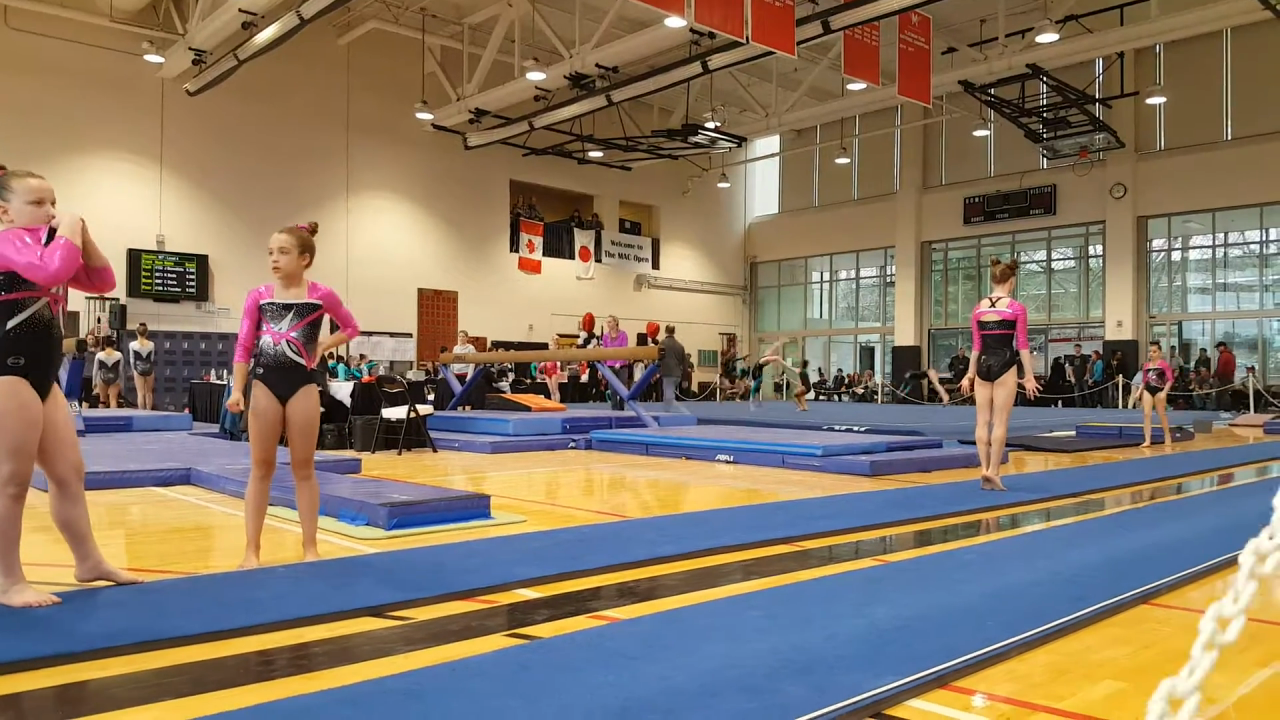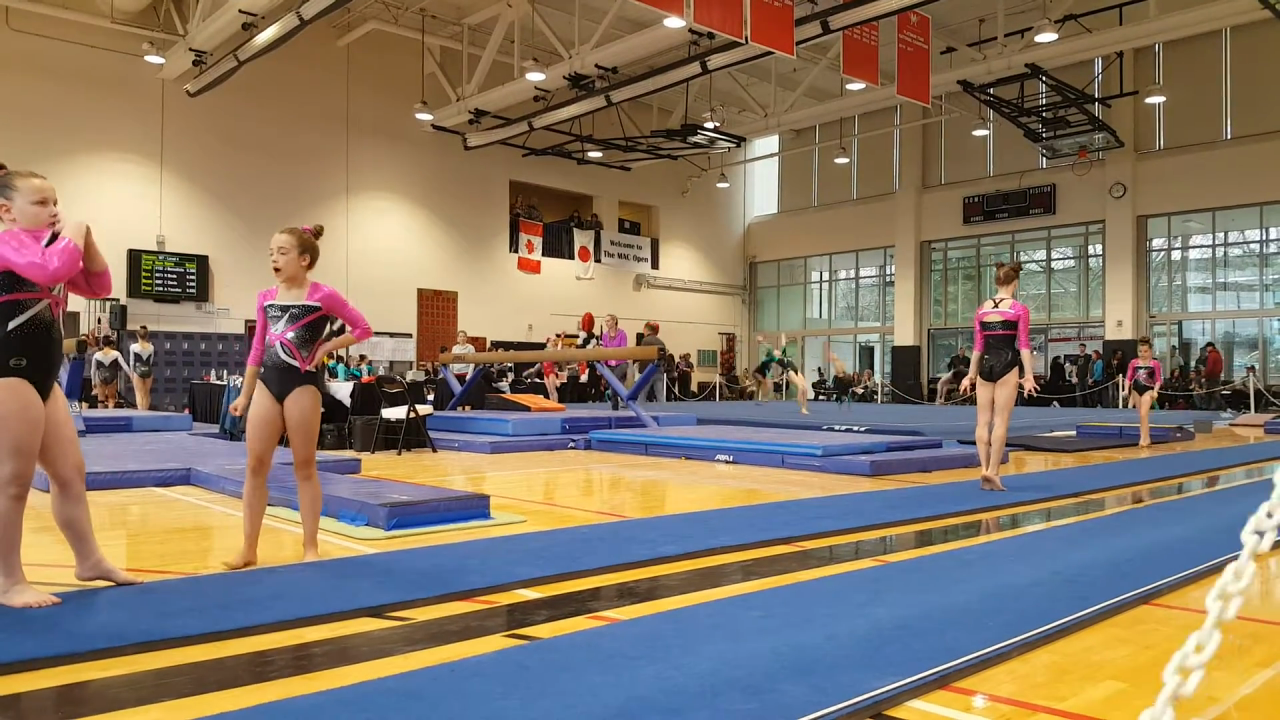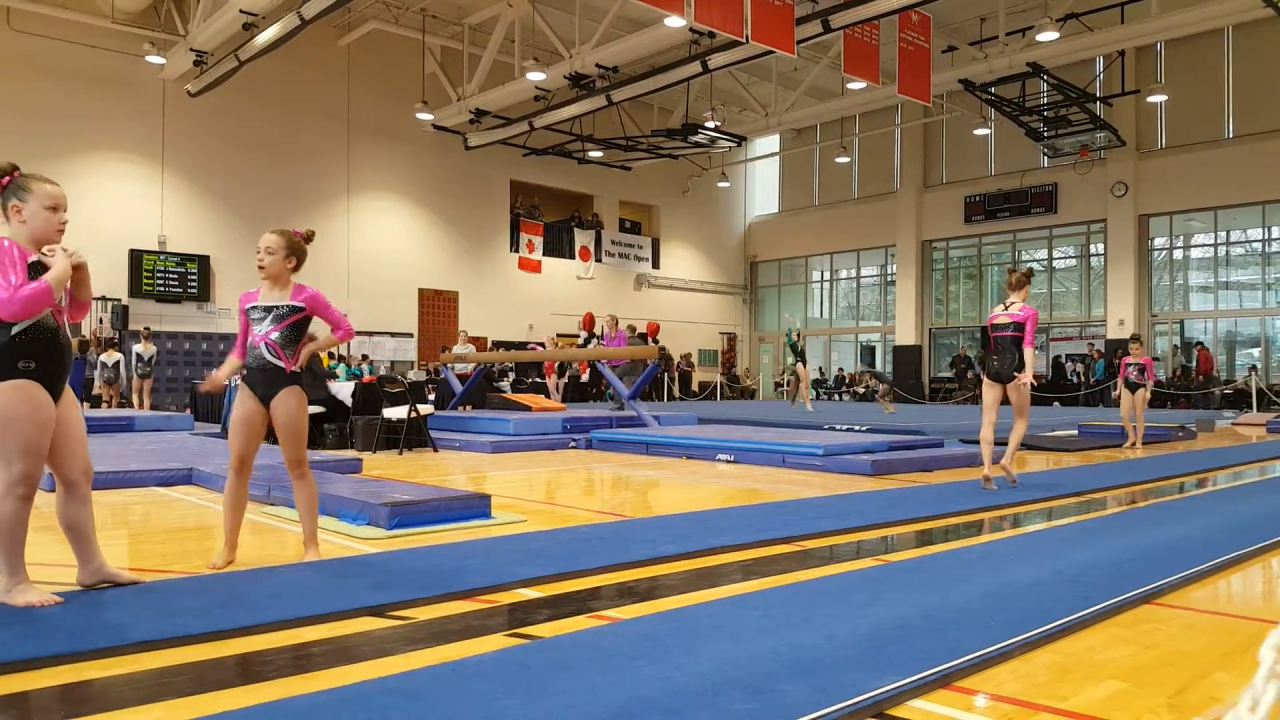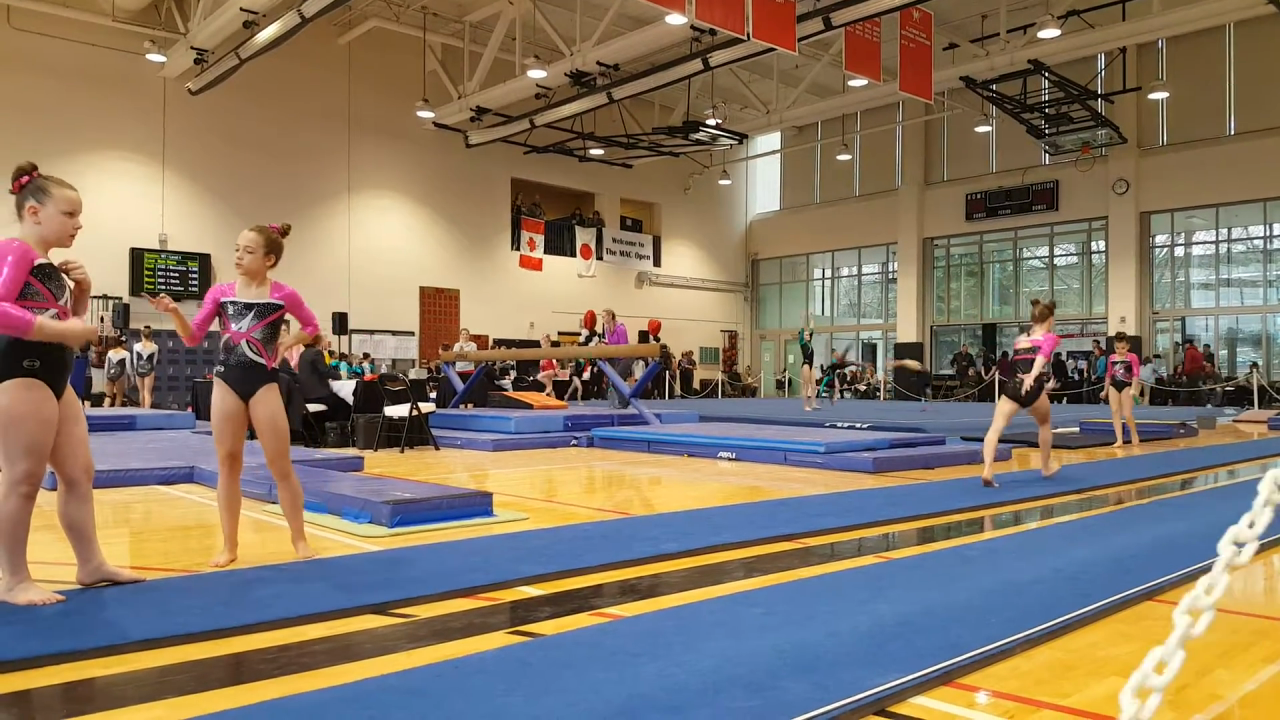
dt=0.3s
person 1, frame 1
left shoulder: (46, 244)
left elbow: (102, 282)
right elbow: (56, 268)
left wrist: (80, 236)
right wrist: (68, 230)
left hip: (41, 377)
left knee: (69, 473)
left ankle: (89, 561)
person 1, frame 2
left shoulder: (43, 248)
left elbow: (99, 286)
right elbow: (56, 268)
left wrist: (84, 239)
right wrist: (71, 234)
left hip: (42, 377)
left knee: (71, 472)
left ankle: (90, 560)
person 1, frame 3
left shoulder: (44, 258)
left elbow: (76, 312)
left wrist: (79, 276)
right wrist: (57, 274)
left hip: (54, 379)
left knee: (78, 474)
left ankle: (91, 565)
person 1, frame 4
left shoulder: (47, 263)
left elbow: (69, 319)
left wrist: (82, 290)
right wrist: (62, 330)
left hip: (53, 378)
left knee: (79, 473)
left ankle: (91, 564)
person 2, frame 1
left shoulder: (322, 296)
right shoulder: (258, 296)
left elbow: (351, 328)
right elbow: (244, 346)
left wrist: (322, 346)
right wrist: (237, 390)
left hip: (303, 384)
right hip: (265, 382)
left knee: (303, 467)
right knee: (261, 468)
left ankle: (310, 547)
right ankle: (252, 550)
person 2, frame 2
left shoulder: (323, 296)
right shoulder: (265, 297)
left elbow: (363, 329)
right elbow: (257, 349)
left wrist: (325, 348)
right wrist: (244, 393)
left hip: (302, 384)
right hip: (267, 384)
left knee: (304, 467)
right knee: (255, 466)
left ankle: (310, 547)
right ankle: (248, 548)
person 2, frame 3
left shoulder: (307, 297)
right shoulder: (247, 299)
left elbow: (345, 330)
right elbow: (241, 349)
left wrist: (310, 348)
right wrist: (224, 372)
left hip: (287, 385)
right hip: (250, 384)
left knee: (297, 468)
right knee: (238, 465)
left ankle: (311, 545)
right ankle: (228, 546)
person 2, frame 4
left shoulder: (284, 295)
right shoulder: (221, 293)
left elbow: (312, 327)
right elbow: (193, 337)
left wrist: (285, 344)
right wrist: (174, 312)
left hip: (264, 382)
right hip: (227, 381)
left knee: (281, 465)
right knee: (229, 464)
left ankle: (299, 538)
right ankle: (229, 544)
person 3, frame 1
left shoulder: (978, 308)
right shoulder: (1016, 308)
left elbow: (976, 344)
right elbow: (1022, 344)
left wrist: (970, 373)
right wrist: (1029, 375)
left hip: (984, 365)
right hip: (1004, 365)
left knee: (982, 422)
right knee: (1000, 422)
left ankle: (985, 471)
right ankle: (993, 472)
person 3, frame 2
left shoulder: (982, 309)
right shoulder: (1019, 309)
left elbow: (978, 345)
right elbow: (1023, 344)
left wrist: (971, 374)
right wrist: (1028, 375)
left hip: (986, 365)
right hip: (1006, 365)
left knee: (983, 421)
right knee: (1001, 422)
left ankle: (985, 471)
right ankle: (992, 472)
person 3, frame 3
left shoulder: (994, 312)
right shoulder: (1029, 312)
right elbow: (1028, 343)
right wrist: (1028, 372)
left hip: (992, 366)
right hip: (1013, 367)
left knee: (988, 422)
right knee: (1021, 418)
left ankle: (987, 470)
right ankle: (1007, 460)
person 3, frame 4
left shoulder: (1019, 339)
right shoulder: (1050, 338)
right elbow: (1042, 356)
right wrist: (1033, 375)
left hip: (1011, 387)
right hip: (1031, 387)
left knee: (995, 429)
right knee: (1045, 424)
left ankle: (987, 470)
right ankle: (1046, 466)
